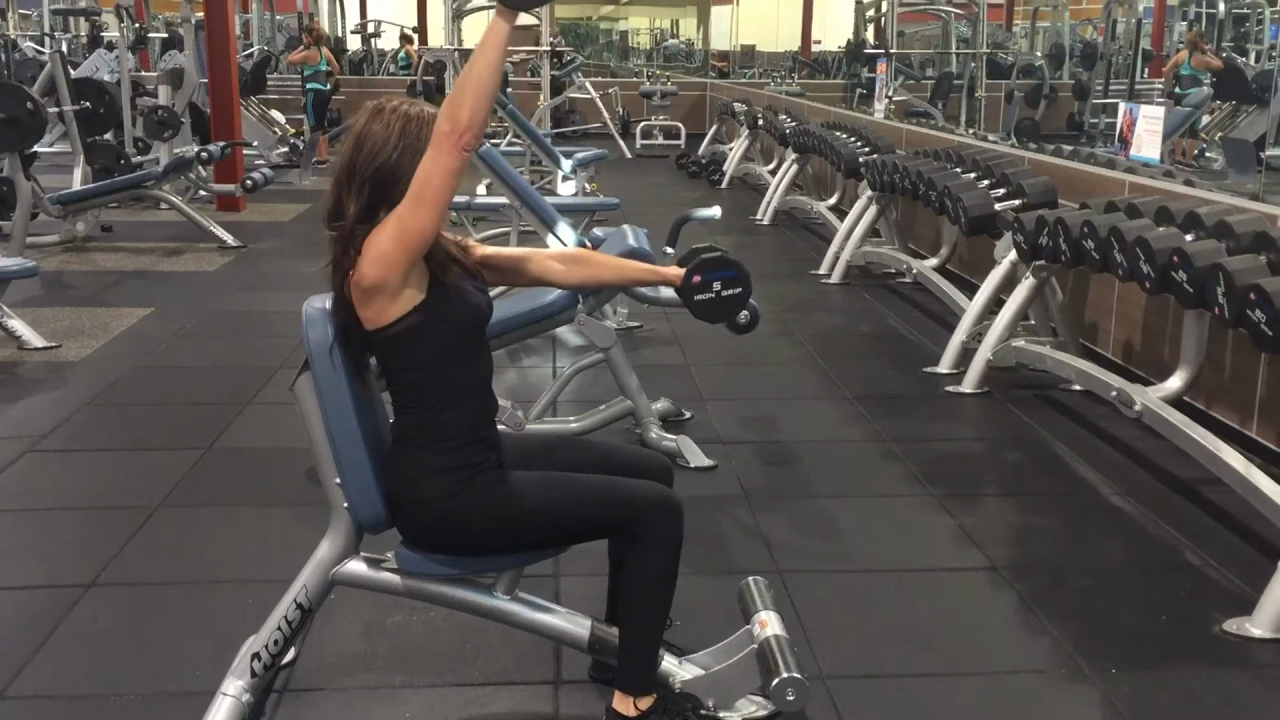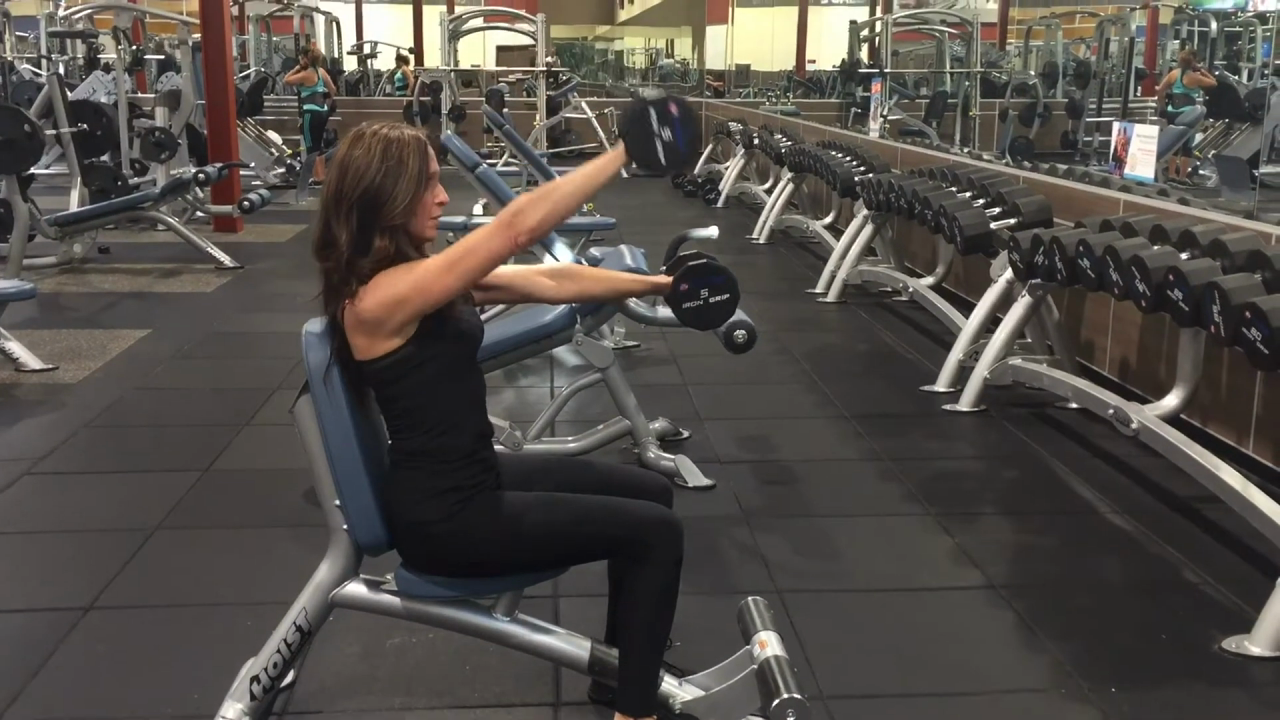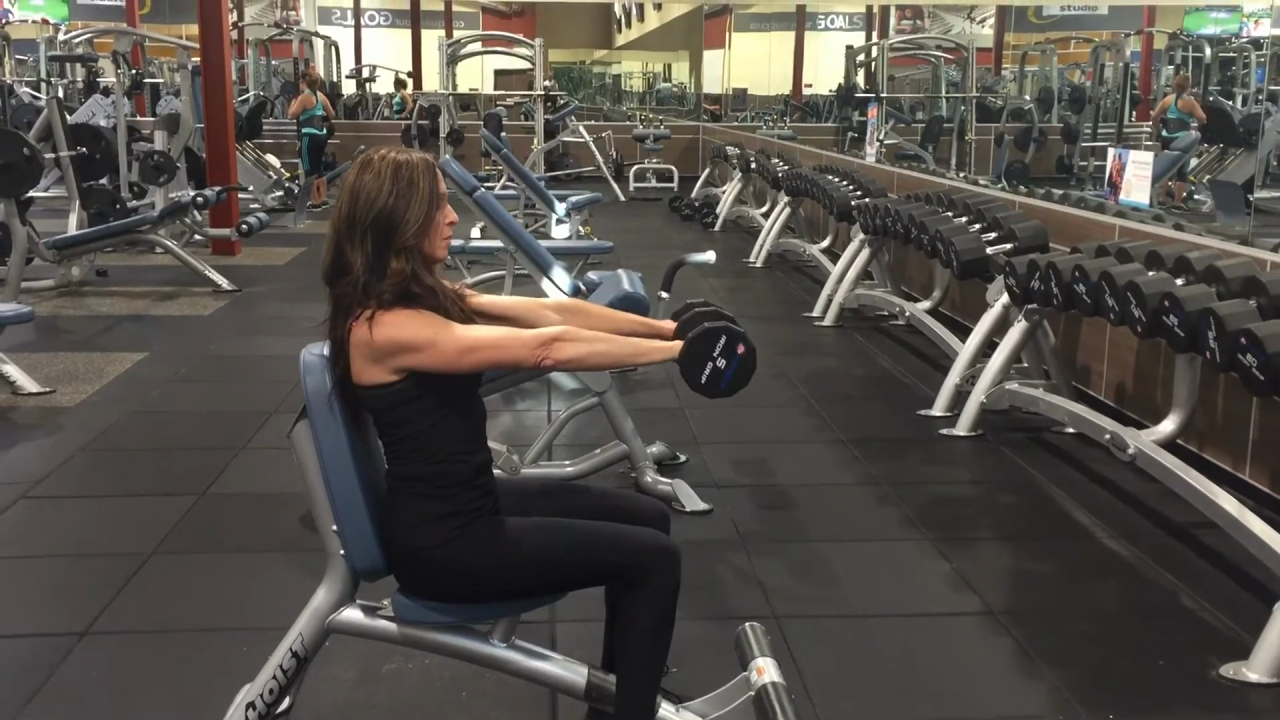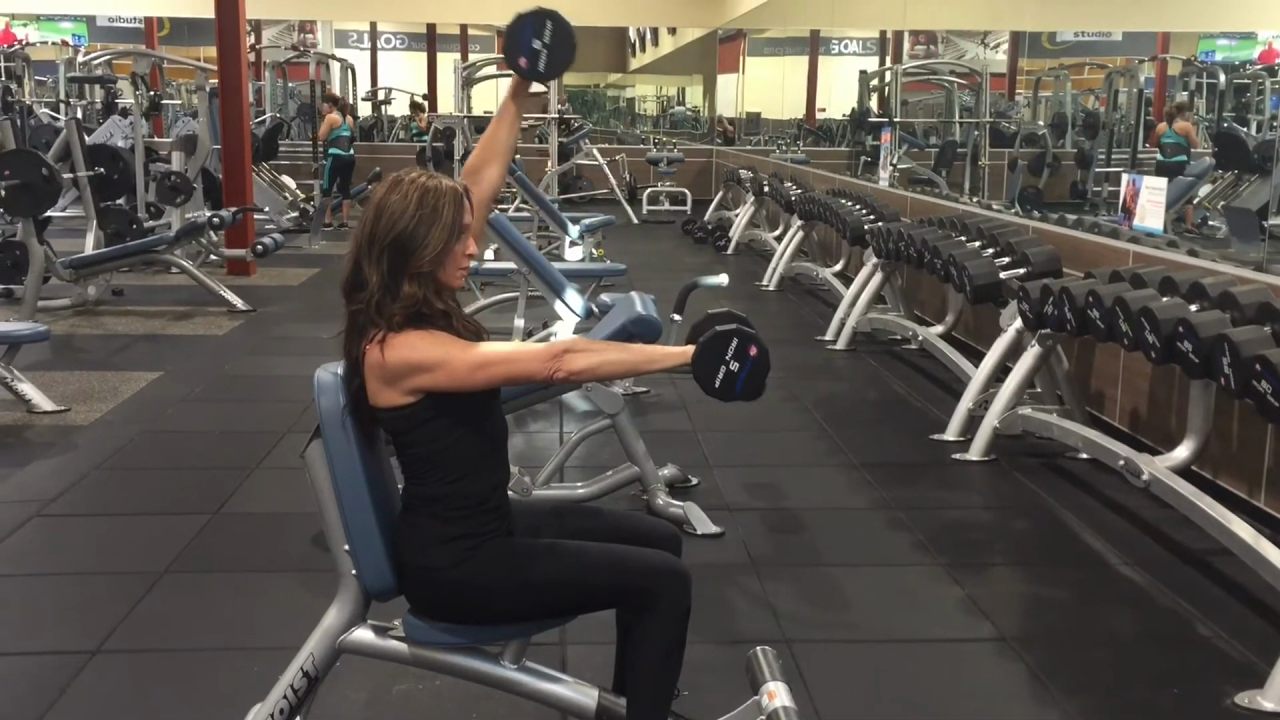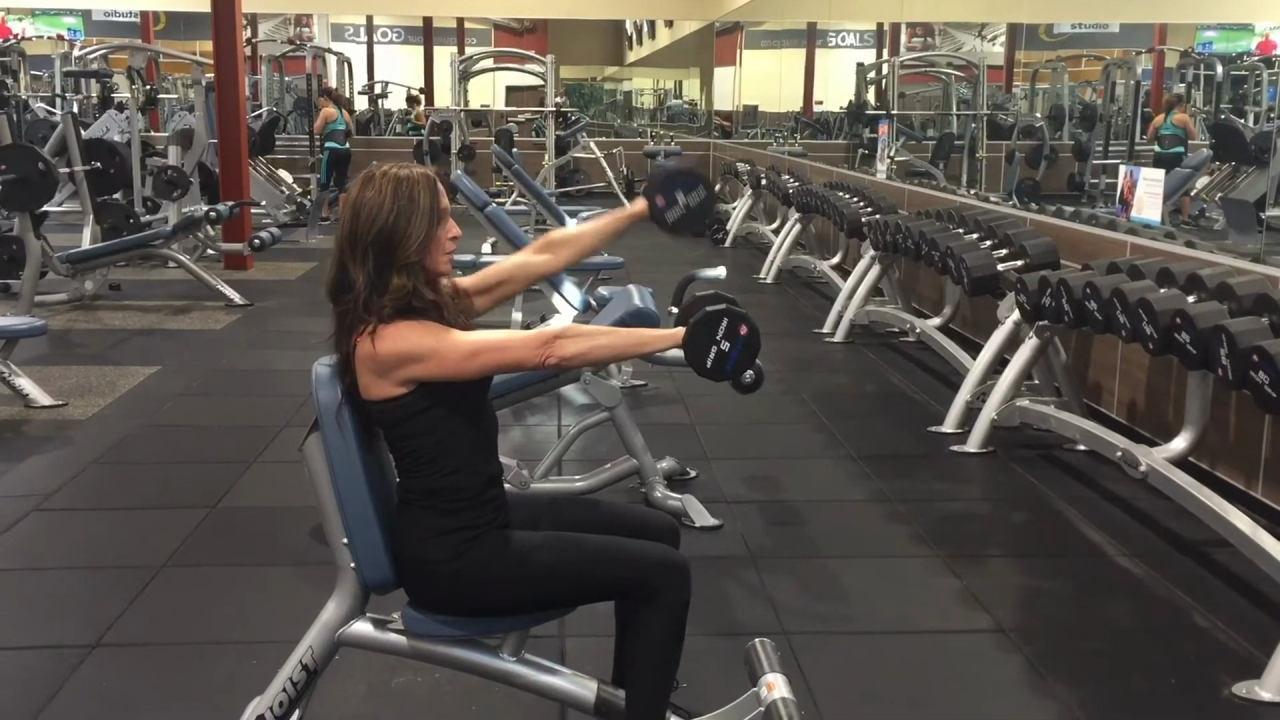
dt=1s
person 1, frame 1
left shoulder: (435, 258)
right shoulder: (382, 265)
left elbow: (558, 264)
right elbow: (457, 139)
left wrist: (669, 277)
left hip: (475, 456)
right hip: (445, 494)
left knee: (652, 473)
right knee: (656, 511)
left ankle: (623, 644)
person 1, frame 2
left shoulder: (414, 274)
right shoulder: (378, 296)
left elbow: (547, 280)
right elbow: (515, 226)
left wrist: (657, 284)
right wrist: (624, 154)
left hip: (473, 475)
right hip: (444, 516)
left knee: (651, 494)
right knee: (656, 532)
left ankle: (623, 669)
person 1, frame 3
left shoulder: (424, 296)
right shoulder: (384, 327)
left elbow: (549, 313)
right elbow: (546, 348)
left wrist: (663, 327)
right wrist: (675, 349)
left hip: (471, 500)
right hip: (442, 540)
left knee: (647, 518)
right knee: (655, 559)
person 1, frame 4
left shoulder: (420, 306)
right shoulder: (399, 349)
left elbow: (483, 184)
right elbow: (555, 362)
left wrist: (517, 95)
right wrist: (687, 355)
left hip: (483, 521)
right hip: (454, 561)
left knee: (658, 541)
right knee: (665, 582)
person 1, frame 5
left shoulder: (431, 301)
right shoulder: (389, 341)
left elbow: (540, 256)
right elbow: (548, 349)
left wrist: (639, 209)
right wrist: (678, 336)
left hip: (481, 515)
right hip: (452, 555)
left knee: (656, 533)
right knee: (664, 574)
